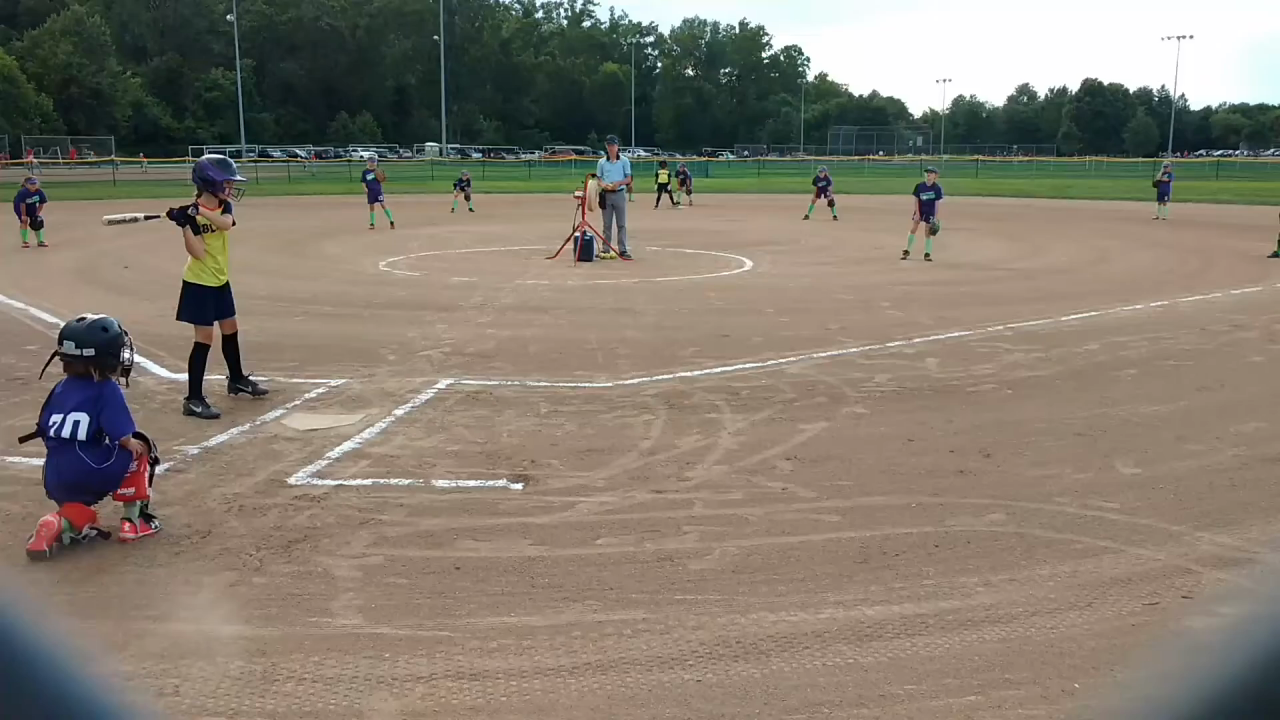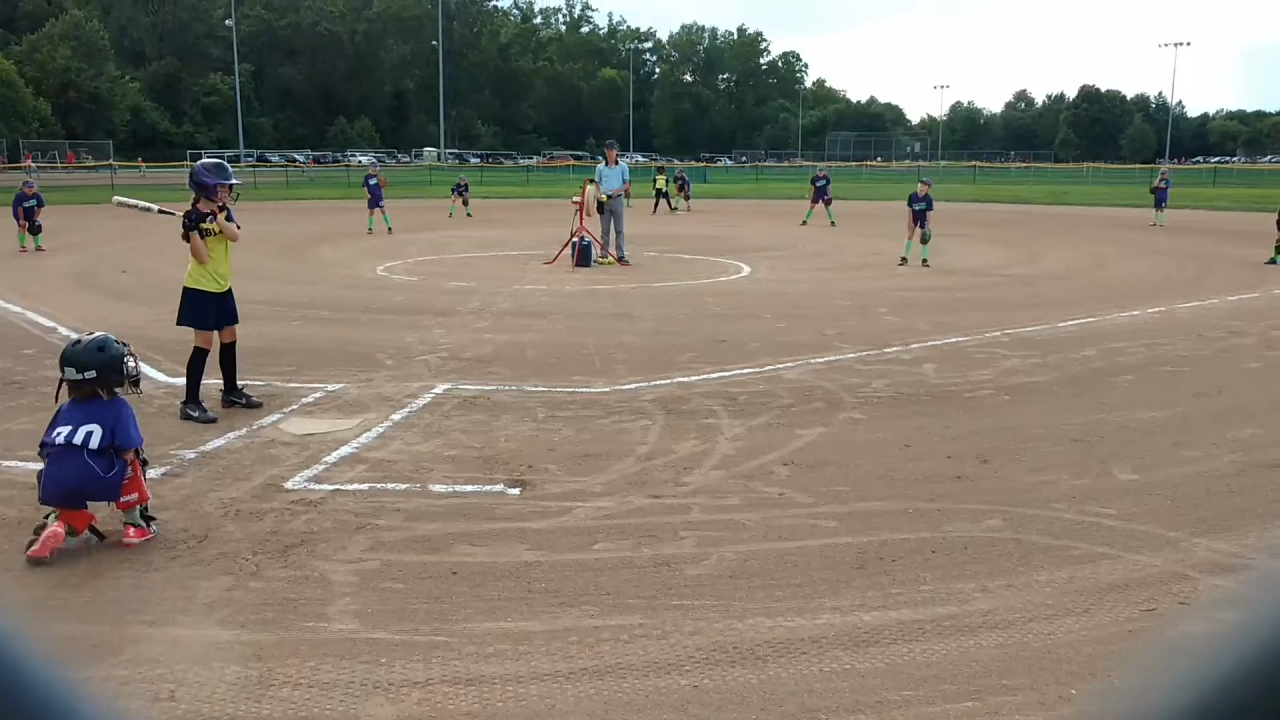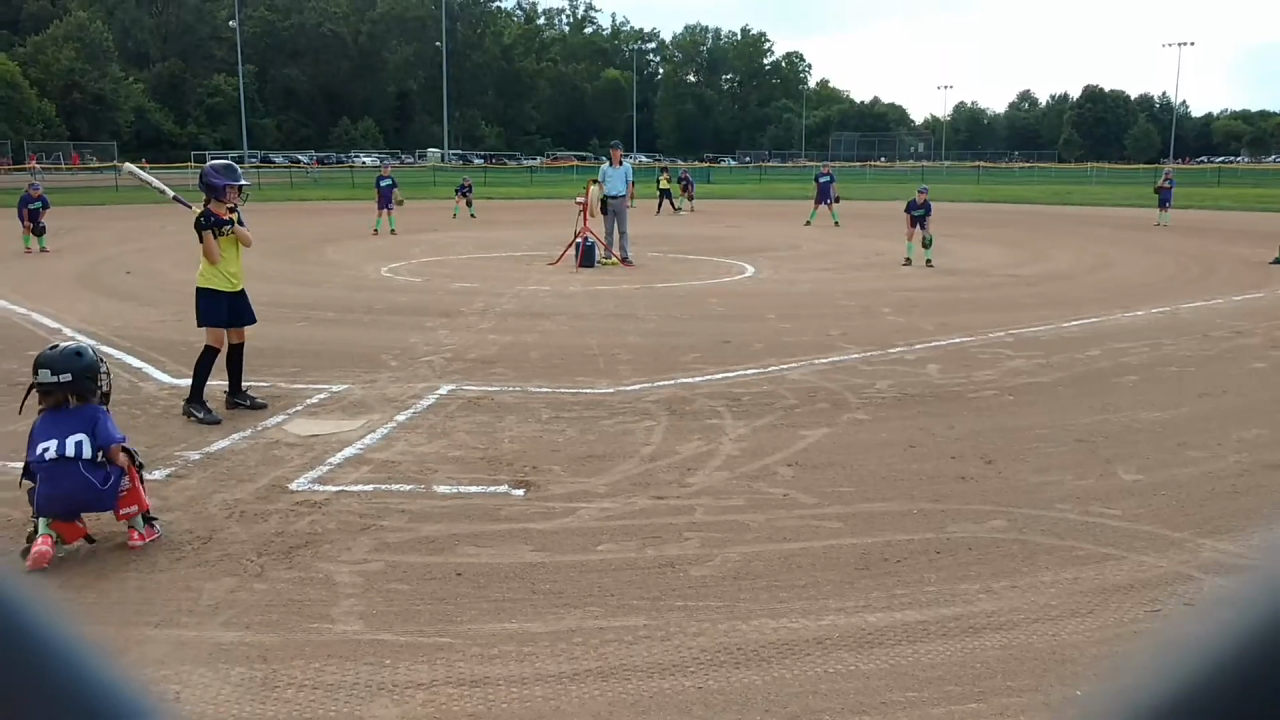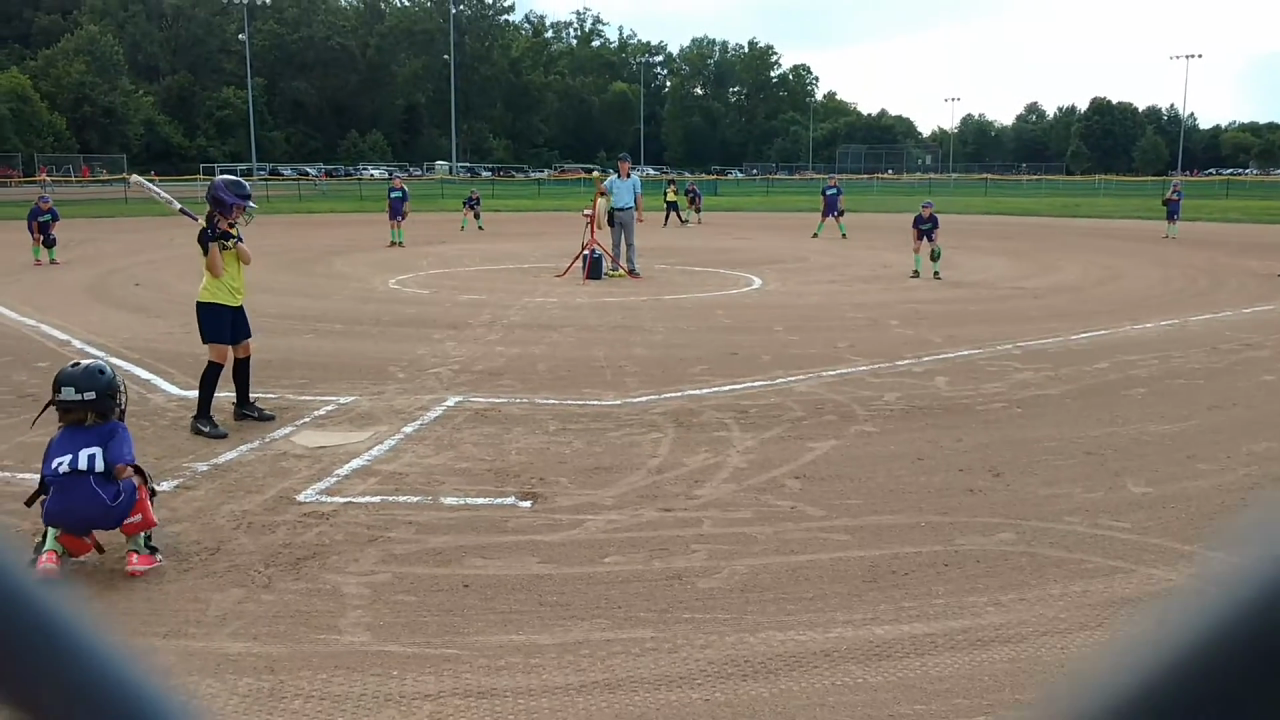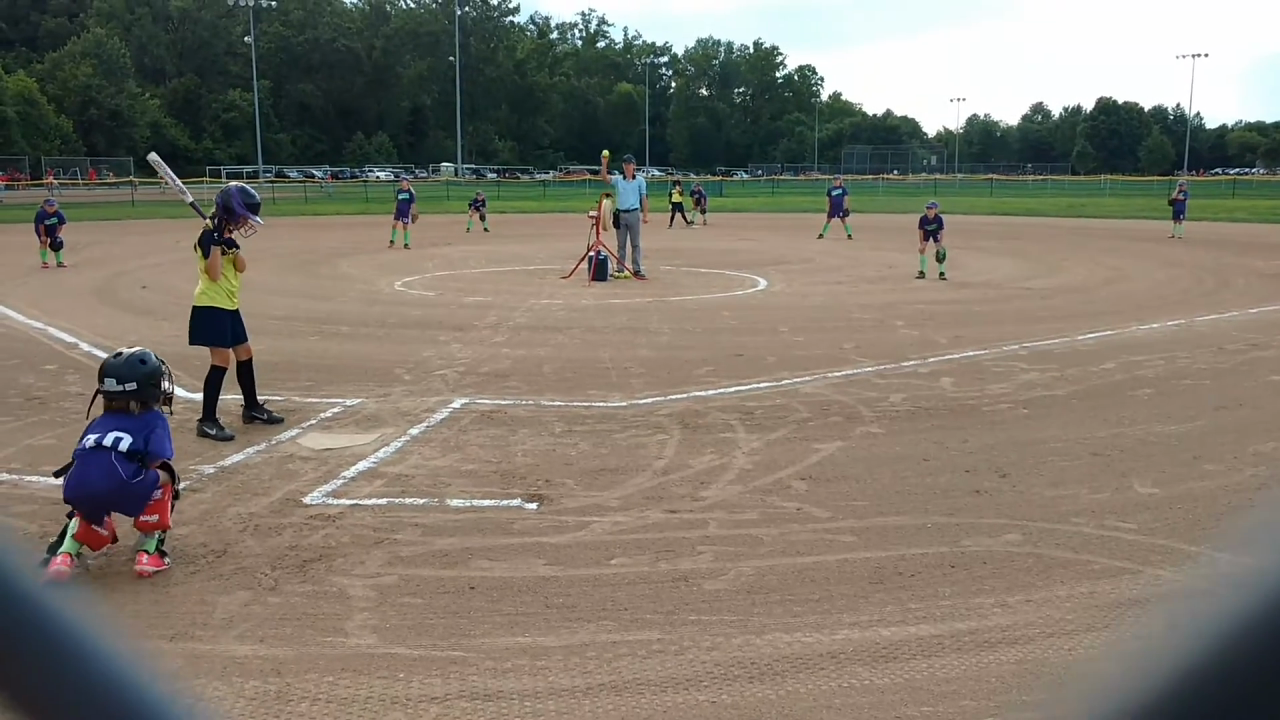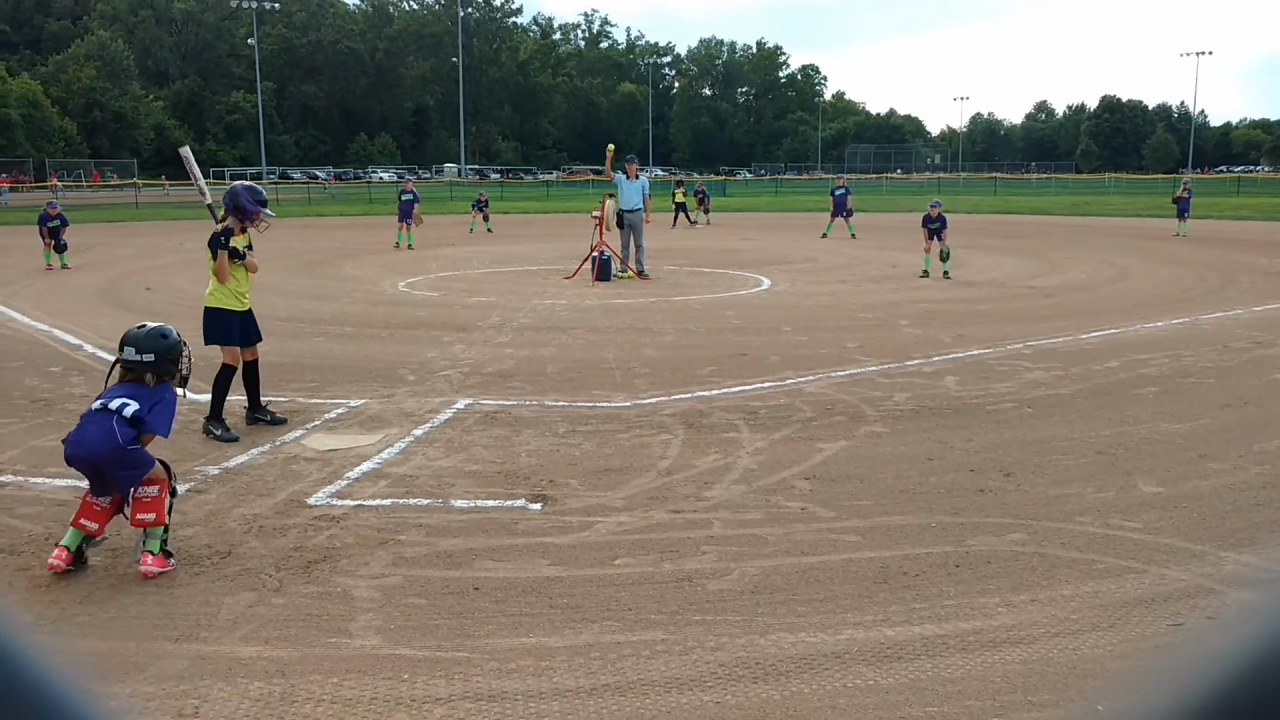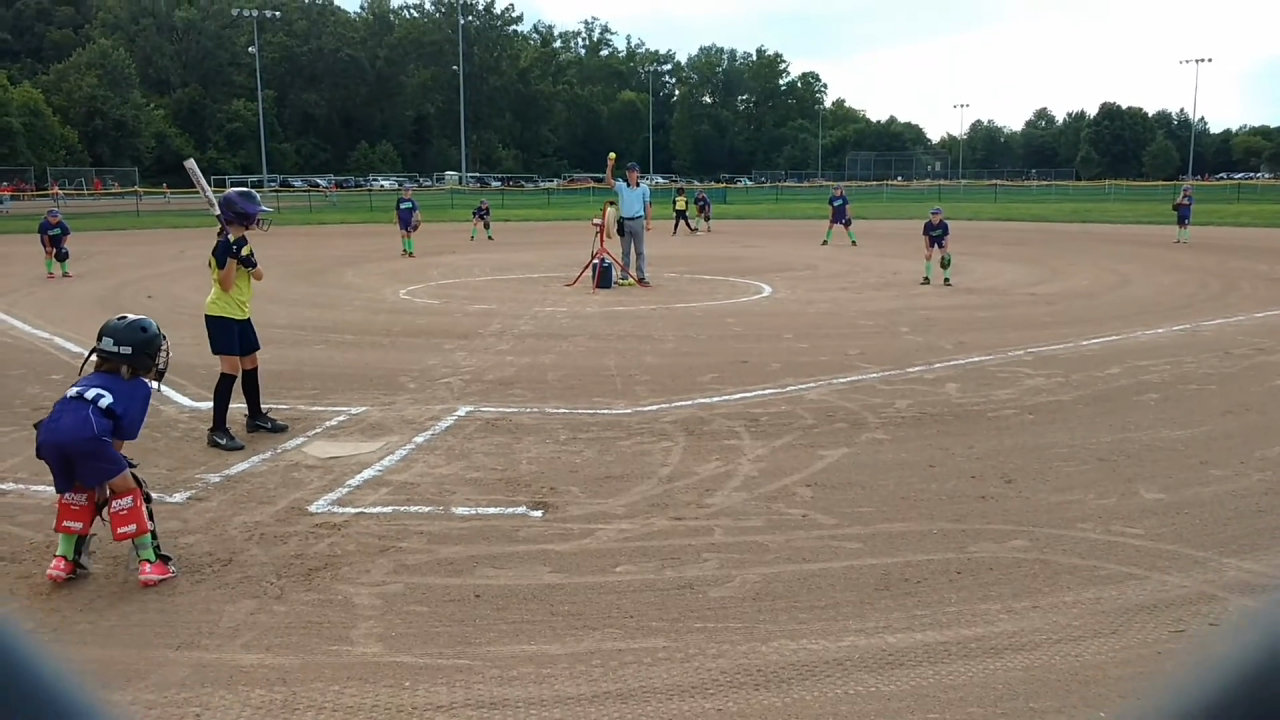
dt=0.3s
person 1, frame 1
left shoulder: (223, 206)
right shoulder: (191, 214)
left elbow: (227, 224)
right elbow: (197, 253)
left wrist: (199, 211)
right wrist: (184, 224)
left hip: (220, 280)
right hip: (199, 282)
left knee: (230, 329)
right knee: (204, 338)
left ankle: (237, 379)
right ankle: (193, 399)
person 1, frame 2
left shoulder: (223, 211)
right shoulder: (192, 218)
left elbow: (235, 236)
right elbow: (202, 258)
left wrist: (214, 218)
right wrist: (192, 227)
left hip: (222, 286)
right hip: (200, 288)
left knee: (229, 338)
right knee: (204, 343)
left ankle: (231, 392)
right ankle: (190, 403)
person 1, frame 3
left shoulder: (233, 213)
right shoulder: (204, 219)
left elbow: (248, 241)
right elbow: (214, 258)
left wrist: (229, 225)
right wrist: (208, 229)
left hip: (234, 286)
right hip: (212, 287)
left knee: (237, 339)
right knee: (215, 343)
left ankle: (235, 393)
right ankle: (194, 402)
person 1, frame 4
left shoulder: (232, 229)
right shoulder: (207, 233)
left elbow: (247, 259)
right elbow: (216, 271)
left wrist: (233, 240)
right wrist: (212, 238)
left hip: (234, 300)
right hip: (214, 302)
left knee: (243, 351)
right knee: (218, 357)
left ankle: (243, 405)
right ankle: (201, 418)
person 1, frame 5
left shoulder: (229, 234)
right shoulder: (208, 236)
left elbow: (241, 267)
right elbow: (214, 275)
left wrist: (234, 248)
right wrist: (216, 242)
left hip: (229, 304)
right hip: (212, 306)
left knee: (245, 354)
right knee: (221, 361)
left ankle: (252, 407)
right ankle: (207, 421)
person 1, frame 6
left shoulder: (244, 234)
right shoulder: (219, 238)
left elbow: (254, 268)
right elbow: (222, 277)
left wrist: (241, 256)
right wrist: (223, 247)
left hip: (242, 305)
right hip: (222, 306)
left knee: (251, 355)
right knee: (232, 360)
left ankle: (255, 409)
right ankle: (214, 420)
person 1, frame 7
left shoulder: (243, 242)
right shoulder: (224, 246)
left elbow: (259, 276)
right elbow: (226, 285)
left wrist: (251, 264)
right wrist: (232, 256)
left hip: (240, 314)
right hip: (222, 314)
left knee: (250, 363)
right knee: (231, 369)
left ankle: (256, 416)
right ankle: (217, 431)
person 2, frame 1
left shoulder: (61, 388)
right shoulder: (108, 391)
left elbow: (43, 432)
right elbow: (124, 439)
right wrist: (134, 446)
left hip: (56, 477)
right hip: (91, 472)
left knee: (80, 516)
right knee: (140, 448)
left ankle: (58, 523)
right ankle: (133, 521)
person 2, frame 2
left shoulder: (66, 408)
right shoulder: (117, 407)
left elbow: (46, 452)
right elbow: (126, 452)
right wrist: (128, 456)
left hip: (52, 486)
right hip: (93, 481)
left knee: (74, 513)
right knee: (132, 460)
left ankle: (57, 526)
right ankle: (135, 525)
person 2, frame 3
left shoulder: (39, 423)
right shoulder: (94, 413)
left elbow: (32, 469)
right elbow: (114, 451)
right wrist: (118, 458)
left hip: (46, 500)
right hip: (90, 492)
left knee: (57, 501)
right knee: (124, 462)
left ankle: (44, 539)
right ankle: (139, 529)
person 2, frame 4
left shoulder: (58, 439)
right shoulder: (114, 430)
left elbow: (47, 485)
right elbow: (120, 469)
right wrist: (130, 475)
left hip: (59, 514)
right hip: (102, 510)
right knee: (136, 480)
left ankle: (49, 554)
right ankle: (138, 552)
person 2, frame 5
left shoulder: (101, 419)
right shoulder: (155, 418)
right elbow: (156, 461)
left hip: (78, 488)
right hip: (116, 484)
left knee: (92, 508)
right knee: (164, 479)
left ankle: (62, 558)
right ankle: (149, 554)
person 2, frame 6
left shoulder: (115, 389)
right shoulder: (165, 393)
right elbow: (147, 435)
right wrist: (130, 467)
left hip: (76, 444)
right hip: (112, 442)
left knee: (104, 487)
right knee: (158, 478)
left ankle: (67, 551)
right ankle: (153, 553)
person 2, frame 7
left shoulder: (88, 379)
right shoulder: (138, 388)
right elbow: (119, 439)
right wrist: (102, 479)
left hip: (49, 434)
right hip: (86, 434)
left knee: (81, 489)
right knee: (128, 489)
left ankle: (65, 560)
right ankle: (150, 562)
